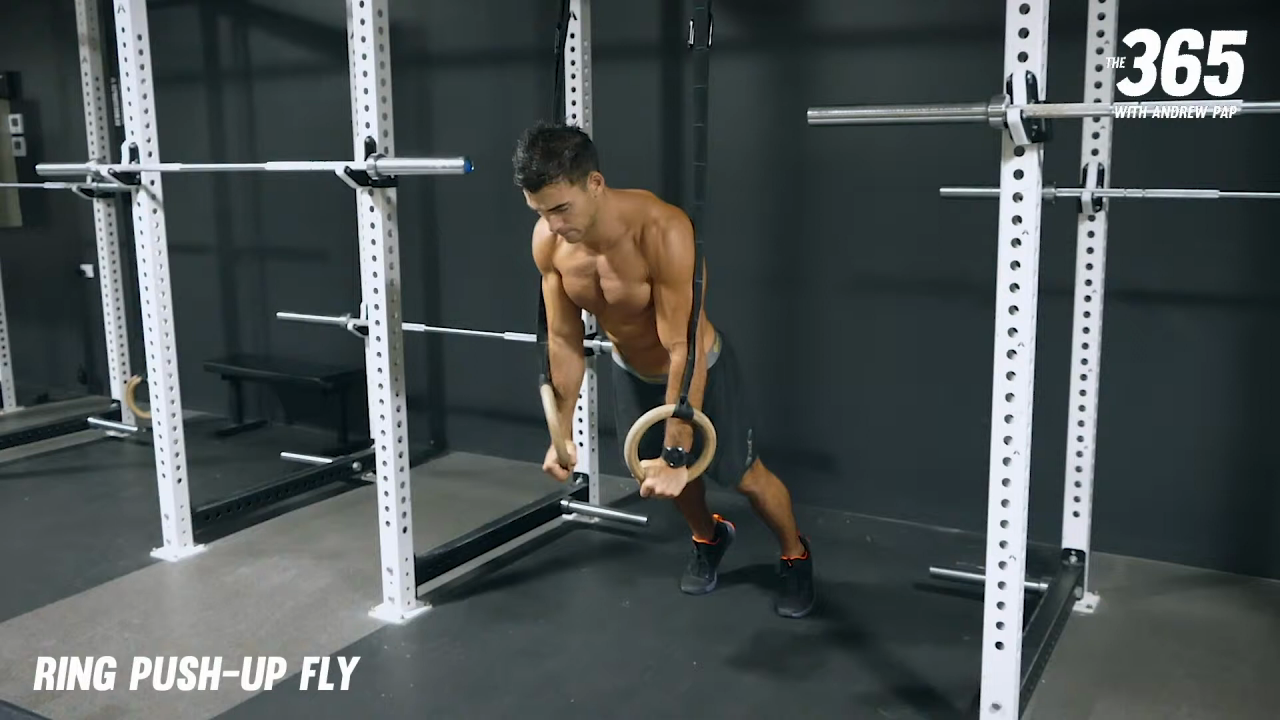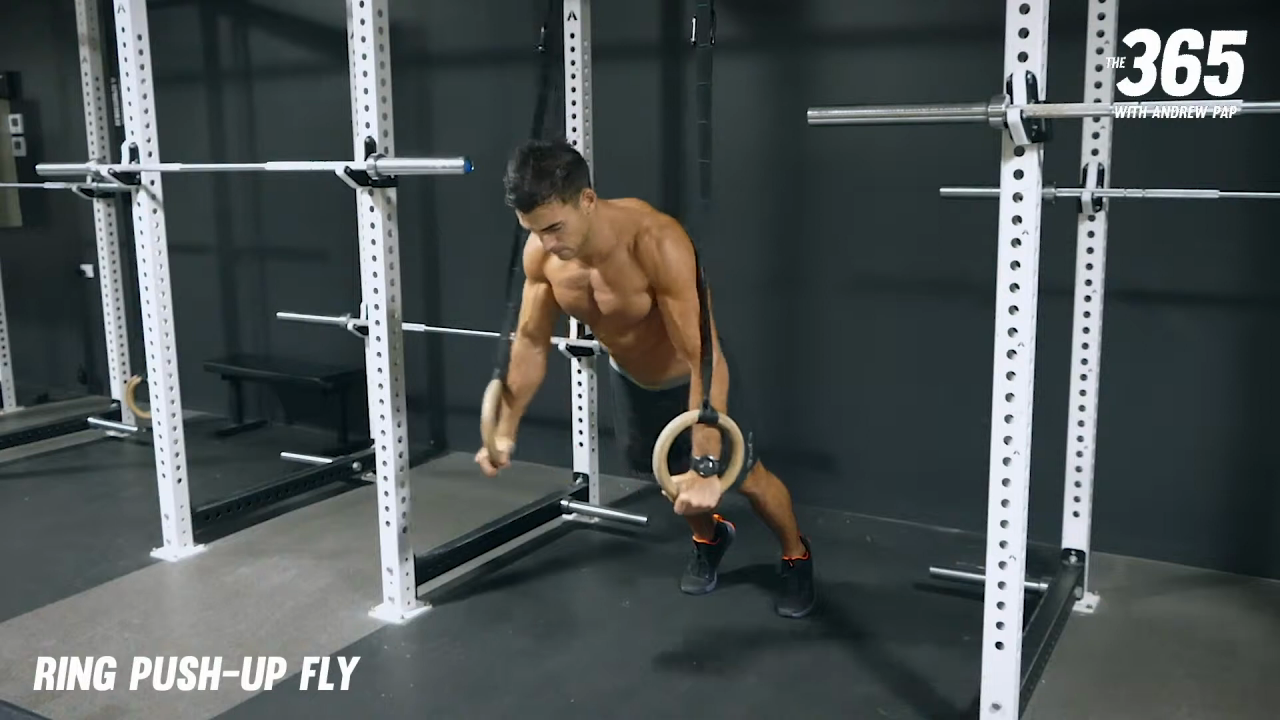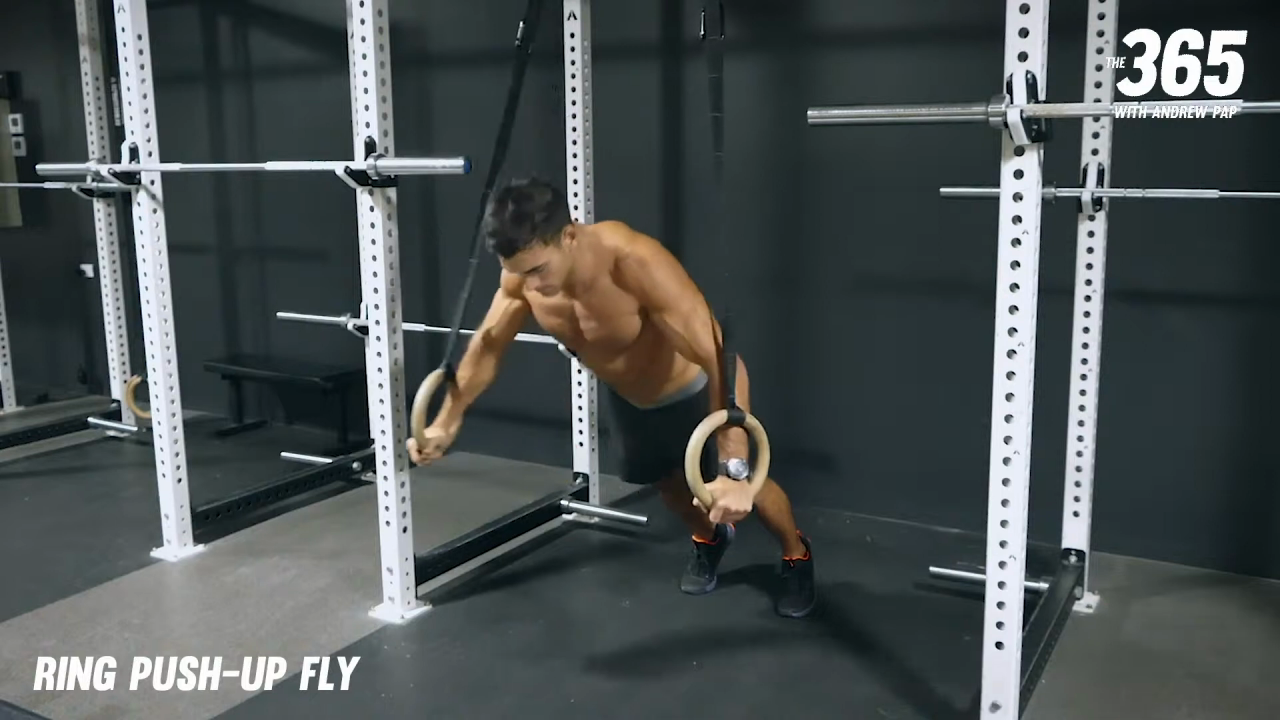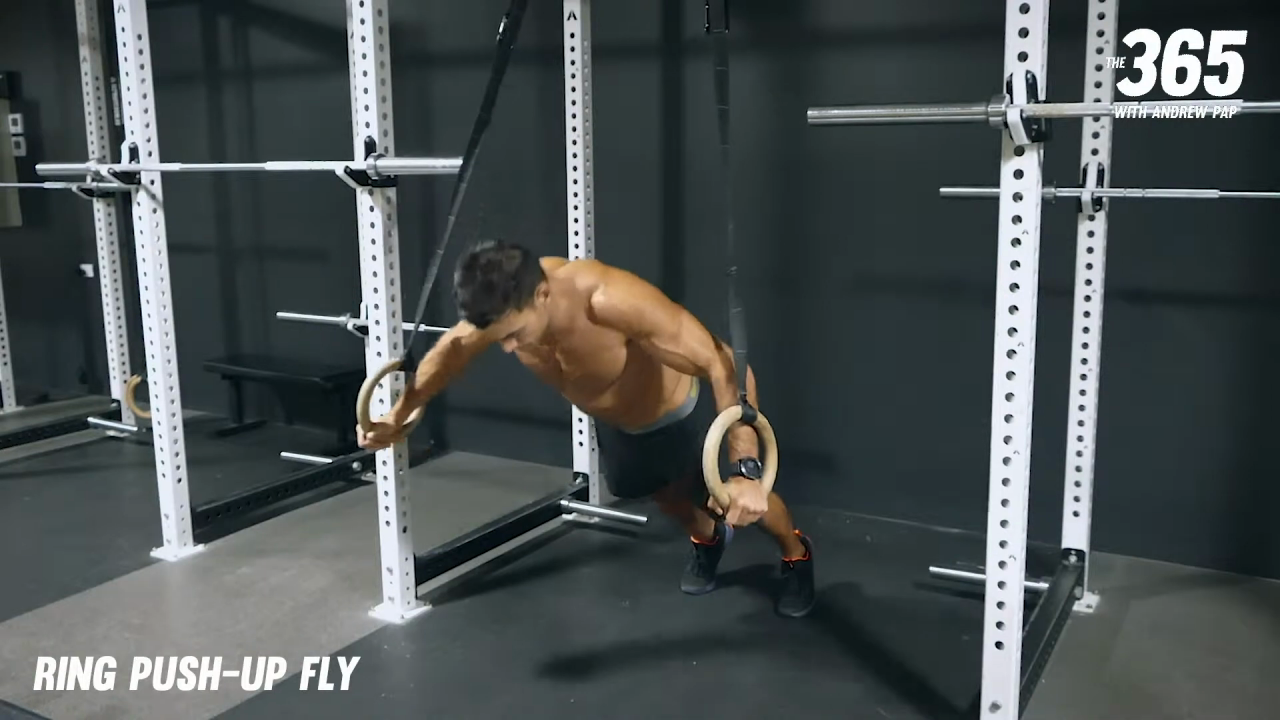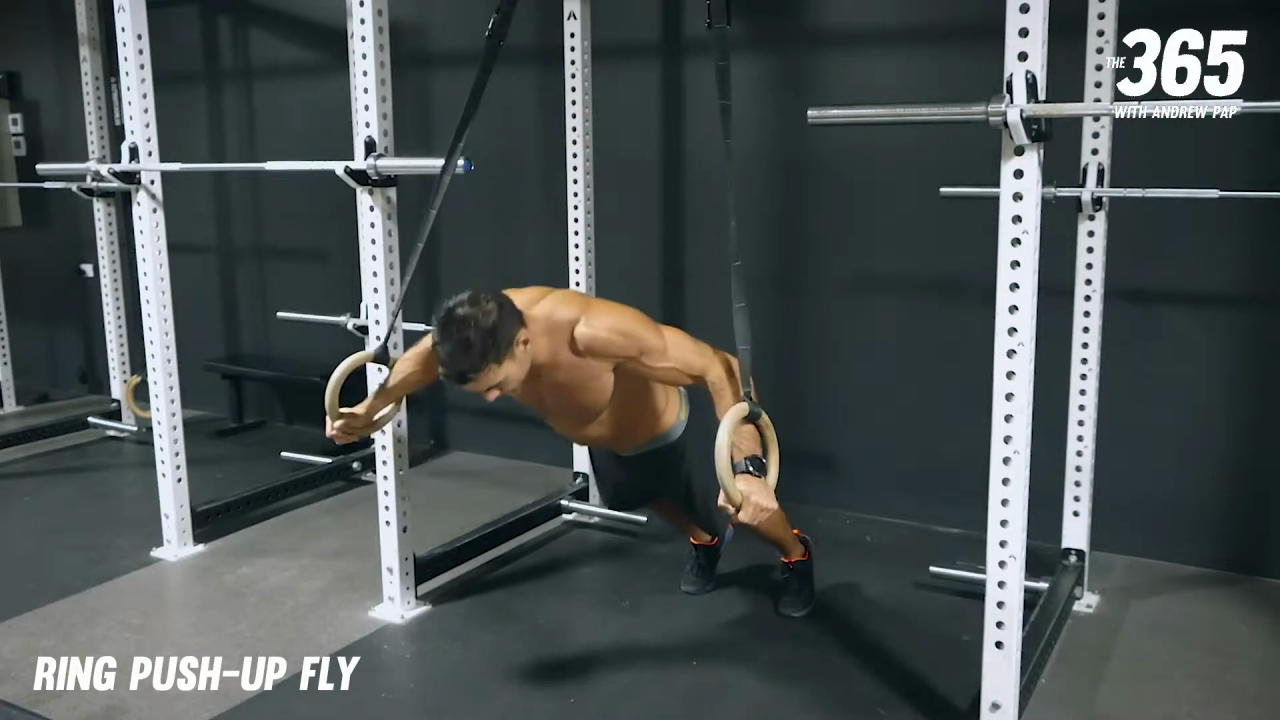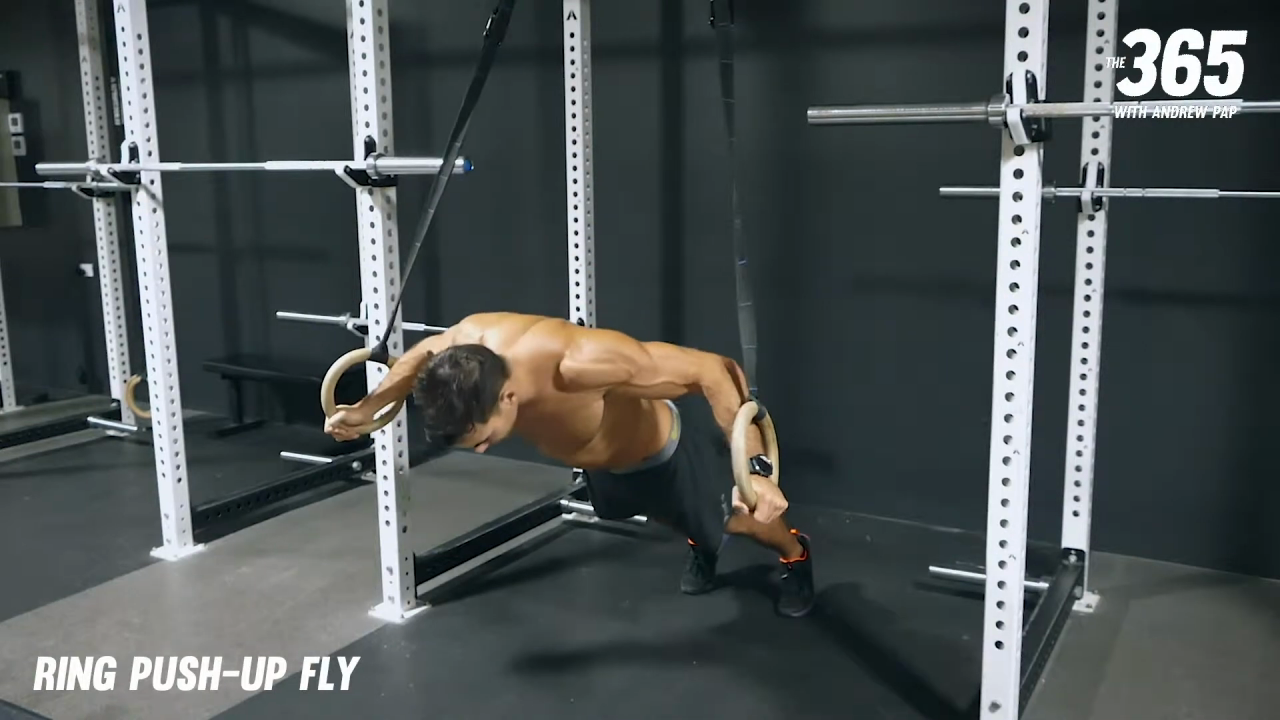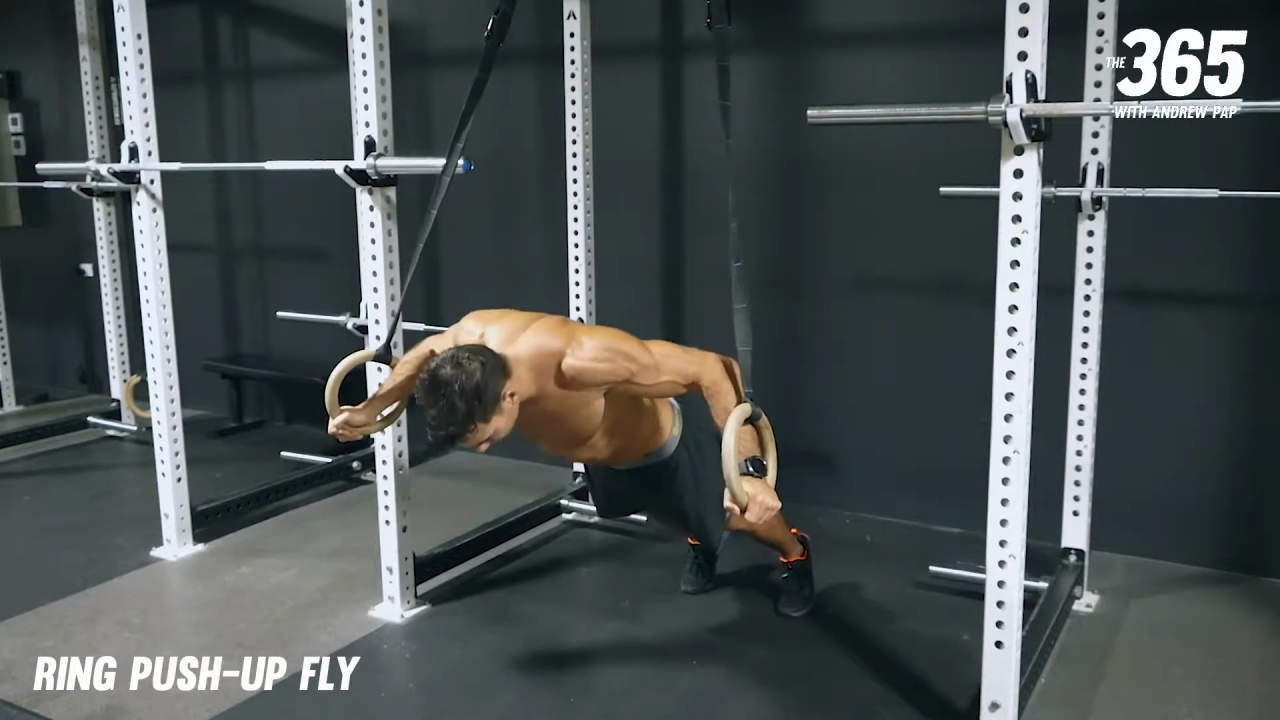
dt=0.3s
person 1, frame 1
left shoulder: (660, 231)
right shoulder: (547, 241)
left elbow: (682, 351)
right elbow: (564, 340)
left wrist: (676, 456)
right wrist: (563, 433)
left hip: (698, 369)
right hip: (631, 372)
left knee: (744, 475)
right knee: (660, 469)
left ankle: (796, 556)
right ankle: (709, 537)
person 1, frame 2
left shoulder: (655, 241)
right shoulder: (540, 252)
left elbow: (702, 357)
right elbow: (531, 340)
right wrist: (506, 428)
left hip: (689, 377)
right hip: (630, 378)
left knee: (745, 476)
right knee: (661, 475)
left ankle: (796, 557)
right ankle: (709, 538)
person 1, frame 3
left shoulder: (635, 264)
right shoulder: (526, 267)
left elbow: (722, 361)
right elbow: (489, 341)
left wrist: (735, 469)
right wrist: (448, 418)
left hip: (688, 394)
right hip: (624, 397)
left knee: (743, 486)
right knee: (667, 482)
left ankle: (797, 556)
right ankle: (709, 537)
person 1, frame 4
left shoulder: (612, 300)
right shoulder: (507, 304)
left elbow: (724, 366)
right elbow: (451, 349)
left wrist: (745, 469)
right wrist: (398, 417)
left hip: (679, 415)
right hip: (614, 423)
left knee: (740, 501)
right knee: (662, 493)
left ankle: (796, 554)
right ankle: (706, 538)
person 1, frame 5
left shoulder: (590, 332)
right shoulder: (484, 323)
left elbow: (721, 369)
right elbow: (428, 353)
left wrist: (750, 468)
right wrist: (370, 409)
left hip: (668, 434)
right hip: (607, 446)
left knee: (739, 508)
right knee: (658, 505)
left ankle: (796, 555)
right ankle: (704, 540)
person 1, frame 6
left shoulder: (576, 363)
right shoulder: (469, 343)
left elbow: (717, 371)
right elbow: (424, 357)
left wrist: (756, 470)
right wrist: (365, 410)
left hip: (661, 450)
right hip: (603, 462)
left knee: (730, 518)
right knee: (674, 516)
left ankle: (795, 555)
right ankle: (701, 542)
person 1, frame 7
left shoulder: (578, 360)
right shoulder: (471, 339)
left elbow: (716, 370)
right elbow: (424, 357)
left wrist: (749, 471)
right wrist: (370, 410)
left hip: (663, 446)
right hip: (603, 456)
left knee: (736, 513)
left ankle: (796, 554)
right ankle: (701, 543)
